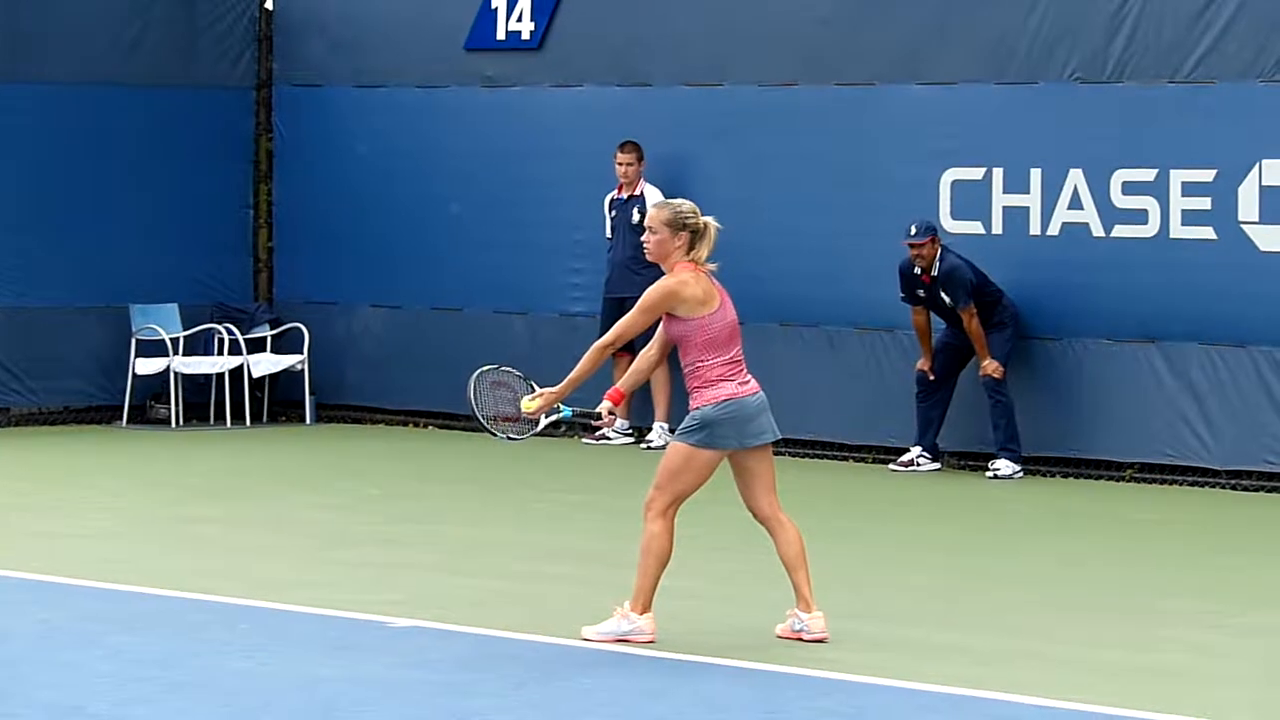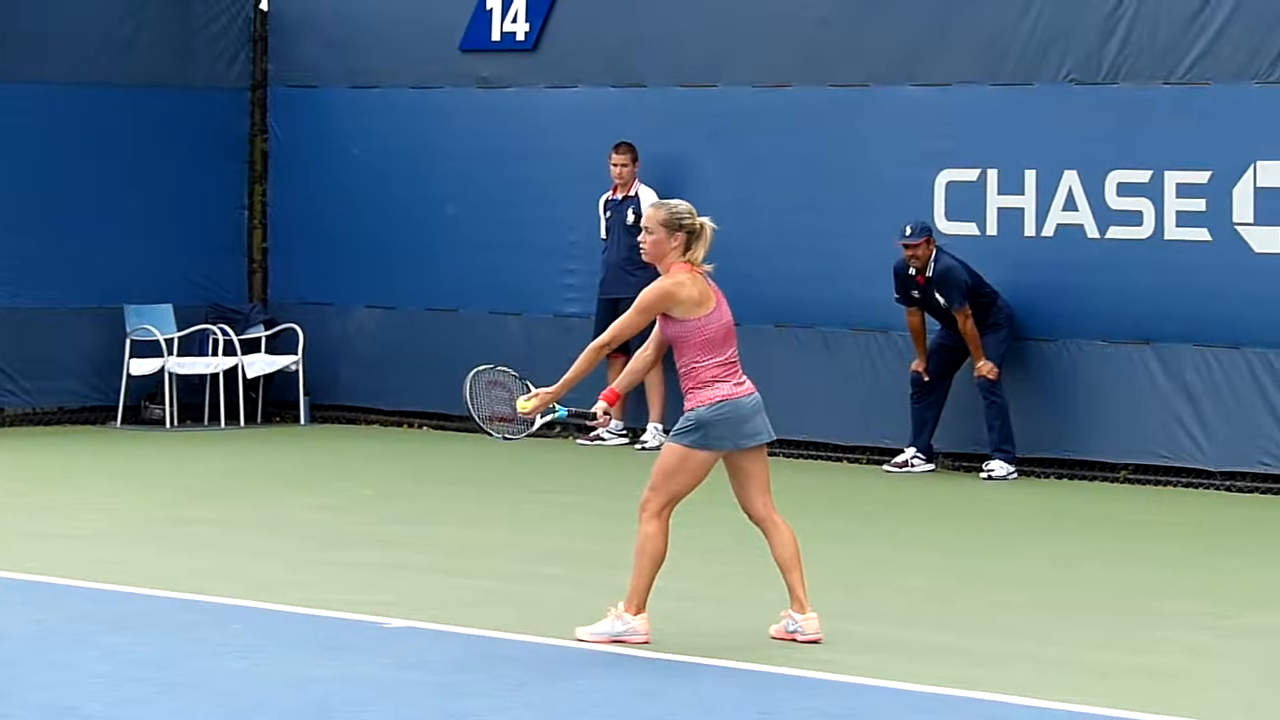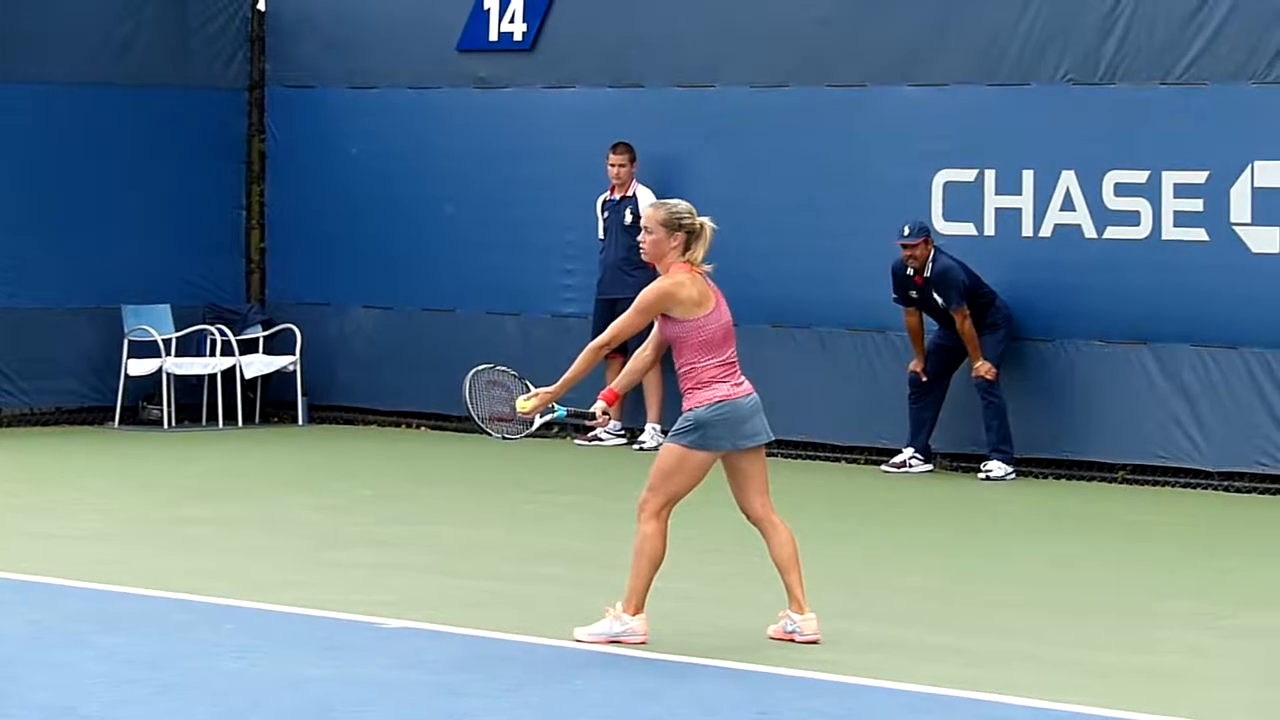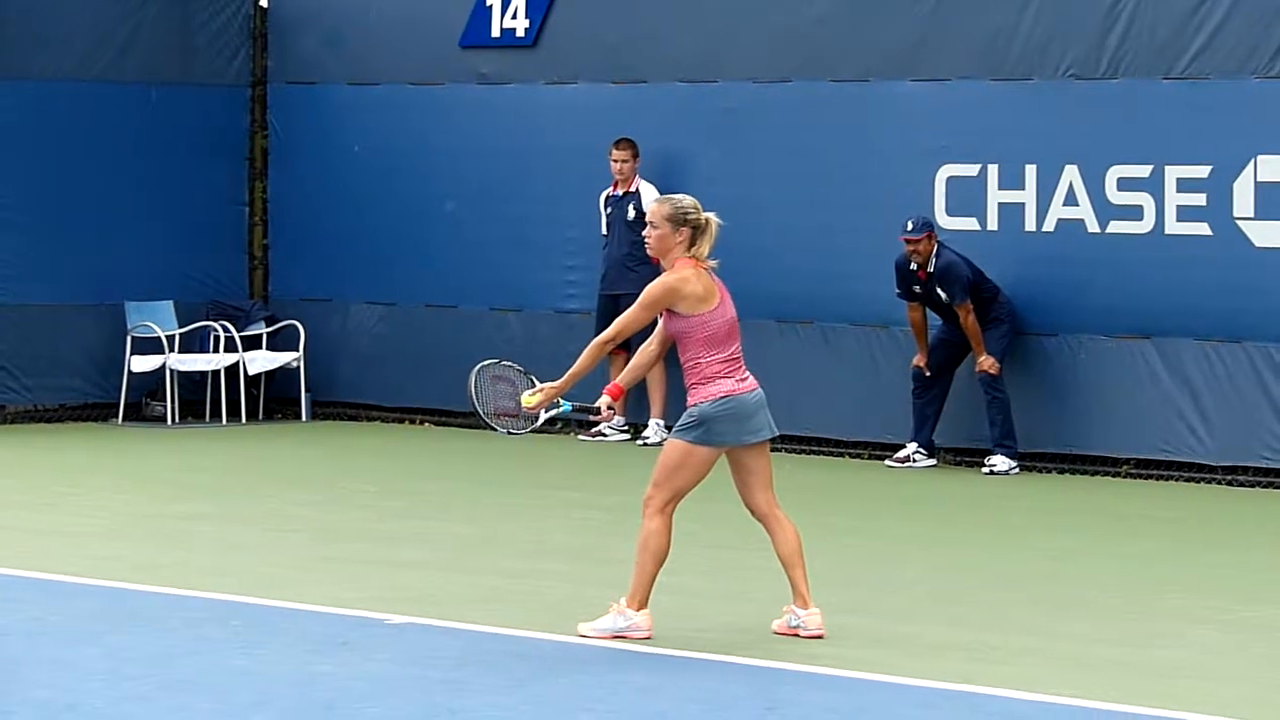
dt=0.2s
person 1, frame 1
left shoulder: (674, 285)
right shoulder: (696, 279)
left elbow: (608, 343)
right elbow: (654, 350)
left wrist: (560, 391)
right wrist: (615, 397)
left hip: (716, 410)
right hip: (749, 403)
left knee: (658, 507)
right knee: (769, 511)
left ankle: (637, 616)
right ankle: (808, 615)
person 1, frame 2
left shoulder: (670, 286)
right shoulder: (693, 280)
left elbow: (604, 344)
right elbow: (650, 351)
left wrist: (555, 392)
right wrist: (610, 396)
left hip: (710, 412)
right hip: (744, 404)
left knee: (653, 508)
right knee: (764, 512)
left ankle: (631, 617)
right ankle: (803, 615)
person 1, frame 3
left shoulder: (670, 286)
right shoulder: (692, 280)
left elbow: (603, 344)
right elbow: (649, 351)
left wrist: (555, 392)
right wrist: (609, 396)
left hip: (708, 412)
right hip: (742, 404)
left knee: (651, 508)
right knee: (762, 513)
left ankle: (629, 617)
right ankle: (801, 616)
person 1, frame 4
left shoulder: (674, 282)
right shoulder: (697, 275)
left elbow: (608, 339)
right elbow: (654, 346)
left wrist: (559, 387)
right wrist: (614, 391)
left hip: (712, 407)
right hip: (746, 400)
left knee: (656, 504)
right knee: (765, 507)
left ankle: (633, 612)
right ankle: (805, 611)
person 2, frame 1
left shoulder: (652, 196)
right shoulder: (610, 200)
left wrist: (660, 280)
right wrist: (615, 274)
left hip: (644, 289)
right hip: (614, 289)
right knee: (620, 354)
left ankle: (661, 427)
right ankle: (620, 426)
person 2, frame 2
left shoulder: (646, 197)
right shoulder: (605, 201)
left wrist: (657, 284)
right wrist: (610, 276)
left hip: (639, 290)
right hip: (609, 290)
right knee: (615, 355)
left ankle: (655, 428)
right ankle: (615, 426)
person 2, frame 3
left shoulder: (644, 197)
right shoulder: (603, 201)
right wrist: (607, 277)
left hip: (636, 291)
right hip: (607, 291)
right knee: (613, 356)
left ankle: (653, 429)
right ankle: (613, 427)
person 2, frame 4
left shoulder: (647, 193)
right shoulder: (606, 197)
right wrist: (609, 275)
left hip: (640, 287)
right hip: (610, 287)
right knee: (616, 352)
left ankle: (657, 424)
right ankle: (616, 422)
person 3, frame 1
left shoulder: (953, 269)
right shoulder: (907, 269)
left elbow: (970, 317)
right elbow: (919, 313)
left wrist: (985, 359)
right wrist: (926, 356)
left hip: (996, 321)
right hip: (957, 326)
left knee: (992, 379)
right knee: (928, 377)
left ankle: (1009, 459)
right ankle: (925, 452)
person 3, frame 2
left shoulder: (948, 270)
right shoulder: (903, 270)
left elbow: (965, 318)
right elbow: (914, 314)
left wrist: (980, 360)
right wrist: (921, 357)
left hip: (992, 322)
right hip: (952, 327)
left knee: (987, 380)
right knee: (922, 379)
left ankle: (1003, 460)
right ankle: (919, 453)
person 3, frame 3
left shoulder: (946, 270)
right shoulder: (900, 270)
left elbow: (963, 319)
right elbow: (912, 314)
left wrist: (978, 361)
right wrist: (919, 358)
left hip: (989, 323)
right hip: (950, 327)
left knee: (985, 381)
right knee: (920, 379)
left ankle: (1001, 461)
right ankle: (917, 454)
person 3, frame 4
left shoulder: (949, 265)
right shoulder: (904, 265)
left elbow: (966, 313)
right elbow: (915, 309)
left wrist: (981, 355)
right wrist: (923, 352)
left hip: (993, 317)
right hip: (954, 322)
left knee: (988, 375)
right knee: (924, 374)
left ankle: (1005, 455)
right ankle: (921, 448)
